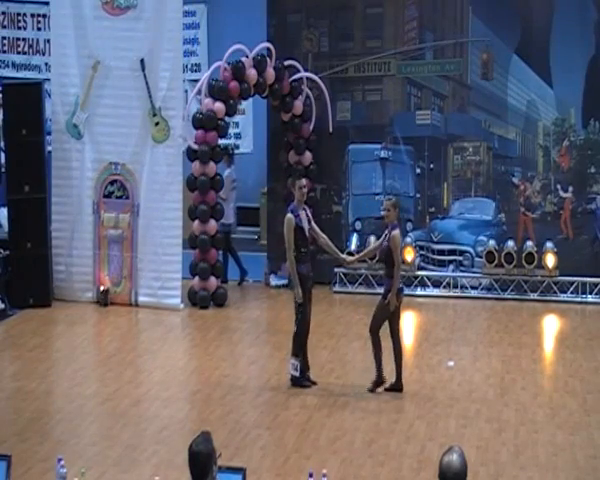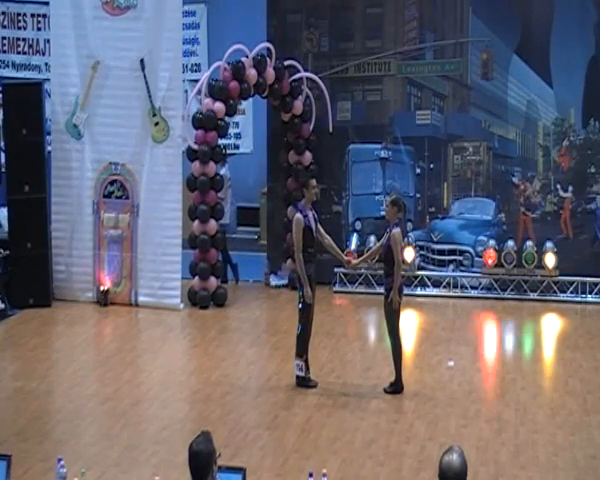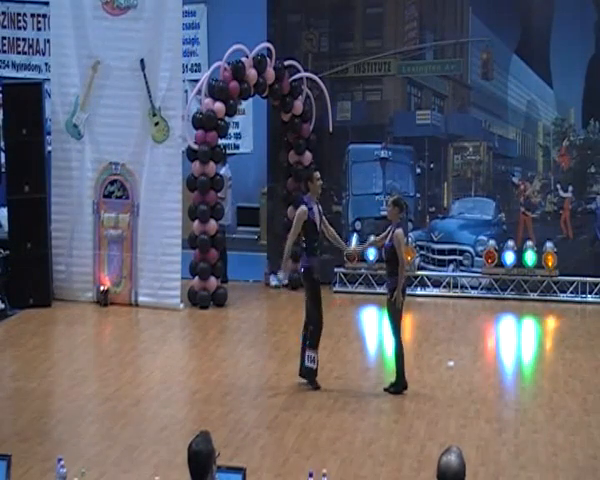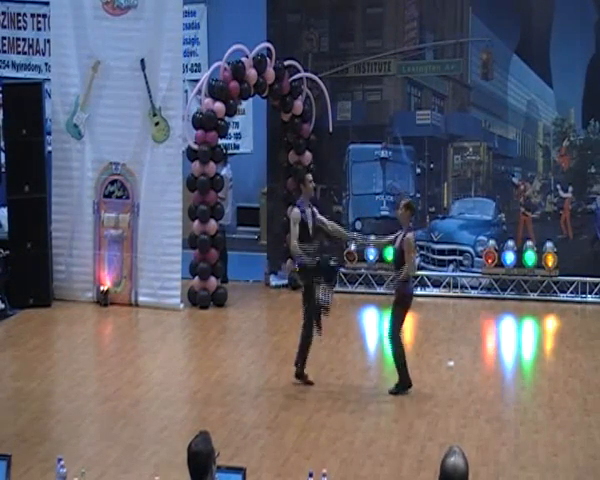
dt=1s
person 1, frame 1
left shoulder: (306, 212)
right shoulder: (290, 217)
left elbow: (320, 237)
right elbow: (289, 254)
left wrist: (340, 256)
right wrist: (296, 285)
left hip: (308, 271)
right hip: (298, 273)
left knee: (306, 323)
right knee: (301, 323)
left ankle: (303, 370)
right ankle: (295, 374)
person 1, frame 2
left shoulder: (312, 213)
right shoulder: (299, 217)
left elbow: (324, 238)
right elbow: (298, 254)
left wrist: (342, 258)
right wrist: (306, 286)
left hip: (312, 270)
right hip: (304, 273)
left knee: (308, 323)
right knee: (304, 323)
left ankle: (304, 370)
right ankle: (301, 374)
person 1, frame 3
left shoulder: (318, 207)
right shoulder: (304, 209)
left elbow: (329, 232)
right elbow: (291, 239)
left wrist: (347, 249)
right wrist: (284, 267)
left hip: (315, 263)
right hip: (308, 265)
left knee: (310, 318)
right knee: (316, 319)
left ankle: (305, 368)
right ankle: (310, 369)
person 1, frame 4
left shoulder: (312, 209)
right shoulder: (296, 212)
left elbow: (329, 226)
right elbow: (292, 243)
left wrist: (351, 238)
right wrist: (302, 256)
left hip: (311, 264)
right hip: (303, 266)
left knee: (309, 318)
left ankle: (300, 370)
person 2, frame 1
left shoulder: (395, 234)
right shoulder: (388, 232)
left elbow: (398, 266)
right elbow: (374, 249)
left wrist: (393, 293)
right wrist: (354, 259)
left hip: (393, 289)
right hip: (391, 288)
left knee: (374, 329)
right knee: (394, 334)
left ankle: (379, 376)
right ankle: (398, 381)
person 2, frame 2
left shoulder: (396, 231)
right shoulder: (390, 230)
left elbow: (398, 263)
right elbow: (377, 249)
left wrist: (395, 290)
right wrist: (358, 262)
left hip: (393, 287)
right hip: (389, 285)
left knee: (394, 334)
right knee: (393, 334)
left ankle: (398, 382)
right ankle: (397, 380)
person 2, frame 3
left shoulder: (398, 232)
right shoulder: (391, 229)
left elbow: (402, 263)
right elbow: (378, 241)
left wrist: (399, 290)
right wrist: (360, 248)
left hip: (396, 286)
right hip: (392, 285)
left knee: (396, 334)
right knee: (394, 333)
left ankle: (401, 381)
right ankle: (399, 380)
person 2, frame 4
left shoulder: (408, 237)
right shoulder: (400, 234)
left elbow: (409, 267)
right elbow: (383, 242)
left wrist: (398, 281)
left hip: (403, 289)
right hip: (400, 289)
left knee: (394, 335)
right knee: (395, 335)
left ankle: (404, 380)
right ankle: (404, 379)
person 3, frame 1
left shoulder: (227, 174)
right shoulder: (232, 172)
left elbow: (223, 197)
right wrist: (218, 190)
left hip: (225, 216)
right hip: (229, 215)
left knee: (225, 247)
right knee: (228, 246)
left ankle: (224, 276)
right ankle: (242, 270)
person 3, frame 2
left shoulder: (223, 173)
right shoulder: (225, 171)
left elbow: (221, 196)
left hip: (222, 216)
right hip: (224, 216)
left knee: (222, 246)
right knee: (222, 246)
person 3, frame 3
left shoulder: (223, 173)
right shoulder: (226, 170)
left elbow: (221, 196)
left hip: (221, 217)
right hip: (224, 216)
left knee: (221, 247)
right knee: (221, 247)
left ankle: (223, 275)
right ankle: (223, 275)
person 3, frame 4
left shoulder: (224, 174)
right shoulder: (227, 170)
left elbow: (221, 197)
left hip: (221, 217)
right hip: (224, 216)
left knee: (220, 248)
right knee: (221, 248)
left ankle: (223, 275)
right ankle: (223, 275)
